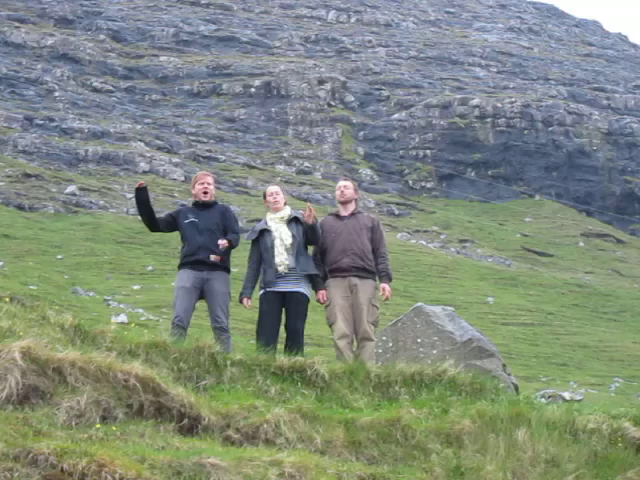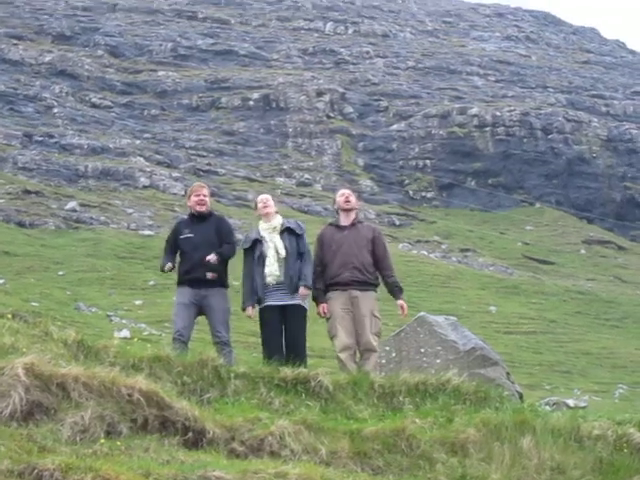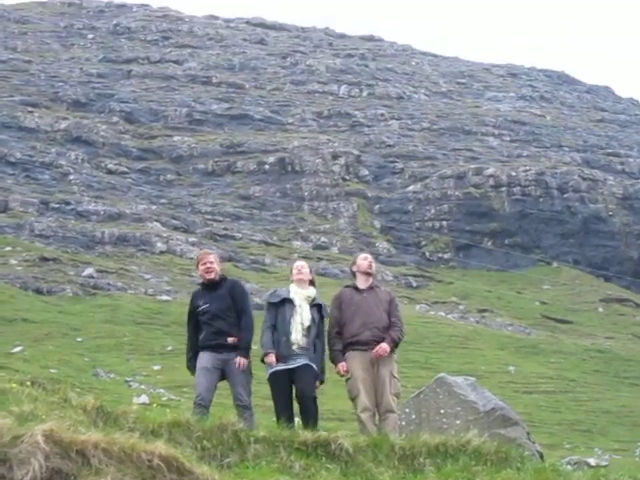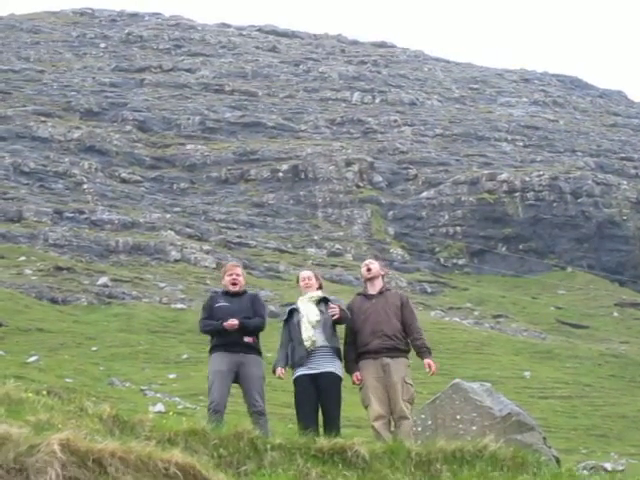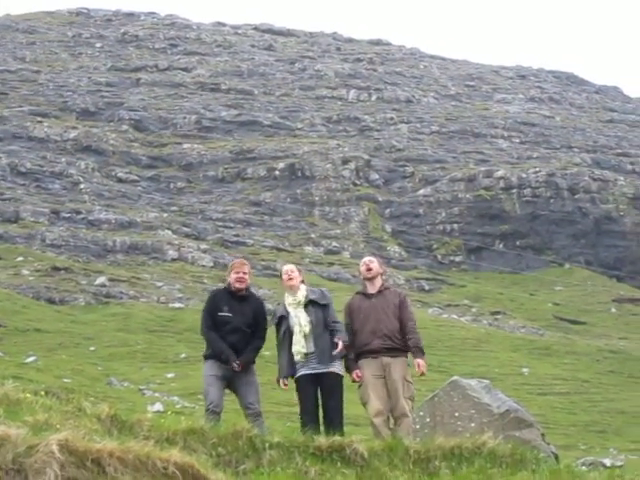
dt=0.7s
person 1, frame 1
left shoulder: (371, 221)
right shoulder: (325, 224)
left elbow: (381, 254)
right elbow: (318, 257)
left wrist: (385, 279)
right wrist: (319, 286)
left hip: (365, 281)
right hip: (336, 282)
left knee: (366, 333)
right knee: (341, 333)
person 1, frame 2
left shoulder: (371, 231)
right shoulder: (325, 234)
left elbow: (385, 266)
right elbow: (318, 269)
left wrist: (398, 295)
right wrist: (320, 299)
left hip: (366, 294)
right hip: (337, 295)
left knee: (369, 344)
right knee: (344, 346)
person 1, frame 3
left shoulder: (387, 295)
right shoulder: (342, 296)
left elbow: (397, 325)
right elbow: (334, 330)
left wrist: (389, 342)
right wrist: (337, 358)
left hip: (384, 354)
right hip: (355, 354)
left knee: (388, 406)
right knee: (364, 407)
person 1, frame 4
left shoulder: (399, 298)
right shoulder: (354, 304)
left elbow: (413, 329)
right elbow: (350, 339)
left wrist: (425, 354)
right wrist: (352, 368)
left hip: (397, 360)
right hip: (368, 363)
left knee: (402, 411)
right knee: (377, 414)
person 1, frame 5
left shoulder: (398, 296)
right shoulder: (353, 303)
left elbow: (409, 327)
right elbow: (348, 338)
left wrist: (418, 354)
right wrist: (351, 366)
left hip: (396, 359)
right hip: (368, 362)
left knee: (402, 410)
right knee: (376, 412)
person 2, frame 1
left shoulder: (223, 211)
right shoulder: (183, 213)
left elbow: (235, 234)
right elbow: (154, 225)
left wrist: (228, 241)
right wrist: (142, 196)
left hip: (217, 273)
right hip: (189, 271)
left knee: (220, 324)
right knee: (179, 320)
person 2, frame 2
left shoulder: (219, 222)
right shoulder: (181, 226)
left elbow: (231, 247)
right elbow: (169, 252)
left wrist: (218, 254)
right wrist: (167, 264)
left hip: (215, 289)
right hip: (187, 289)
left knee: (222, 338)
right knee: (180, 336)
person 2, frame 3
left shoulder: (234, 286)
right shoulder: (197, 296)
left elbow: (247, 317)
right elbow: (193, 330)
left wrist: (244, 350)
right wrist: (192, 361)
left hip: (235, 352)
right hip: (208, 353)
left knee: (243, 402)
right knee: (201, 400)
person 2, frame 4
left shoulder: (253, 298)
right shoulder: (214, 299)
left elbow: (261, 322)
right elbow: (203, 325)
left wrist: (241, 324)
right wrist: (222, 325)
left hip: (250, 355)
right hip: (221, 354)
left knee: (257, 407)
right knee: (216, 404)
person 2, frame 5
left shoulder: (256, 303)
right shoulder: (216, 296)
left elbow: (260, 336)
right elbow: (207, 330)
left wrist: (244, 359)
right wrist: (228, 355)
left hip: (244, 366)
right hip: (215, 362)
left knee: (253, 409)
right knee: (213, 406)
person 3, frame 1
left shoulder: (299, 219)
right shoulder: (261, 228)
left elbow: (313, 240)
right elbow: (254, 263)
left wrist: (311, 224)
right wrist: (246, 292)
left hip: (298, 284)
right hip: (271, 286)
left knee: (295, 329)
right knee: (266, 330)
person 3, frame 2
left shoulder: (293, 228)
right shoulder: (253, 238)
left elbow: (305, 256)
right elbow: (249, 272)
left wrist: (305, 282)
right wrist: (248, 302)
left hip: (294, 296)
right hip: (268, 299)
left knee: (296, 343)
right knee: (271, 344)
person 3, frame 3
left shoulder: (317, 304)
right shoulder: (278, 296)
left elbow: (319, 338)
right elbow: (267, 326)
left wrist: (320, 373)
right wrist: (268, 351)
left hip: (305, 360)
right hip: (280, 362)
left knee: (307, 395)
right knee: (282, 410)
person 3, frame 4
left shoulder: (329, 303)
right shoulder: (293, 312)
left elbow: (344, 316)
right elbow: (285, 342)
left wrist: (340, 312)
right wrist: (280, 364)
left hip: (328, 361)
right hip: (303, 365)
left knee: (331, 411)
right knee: (305, 414)
person 3, frame 5
left shoulder: (319, 297)
right shoulder: (282, 311)
left elbow: (333, 322)
right elbow: (282, 344)
left wrist: (341, 338)
right wrist: (283, 374)
left hip: (328, 361)
right hip: (303, 366)
left knee: (333, 410)
right knee: (308, 413)
